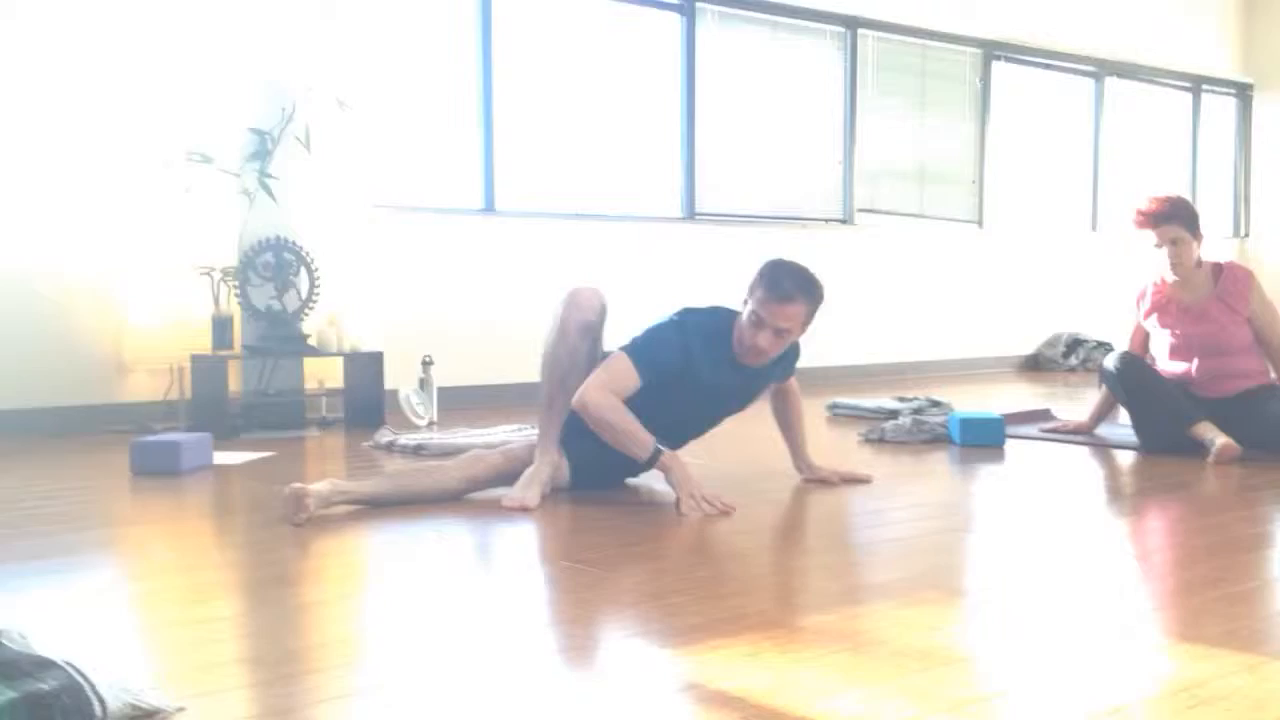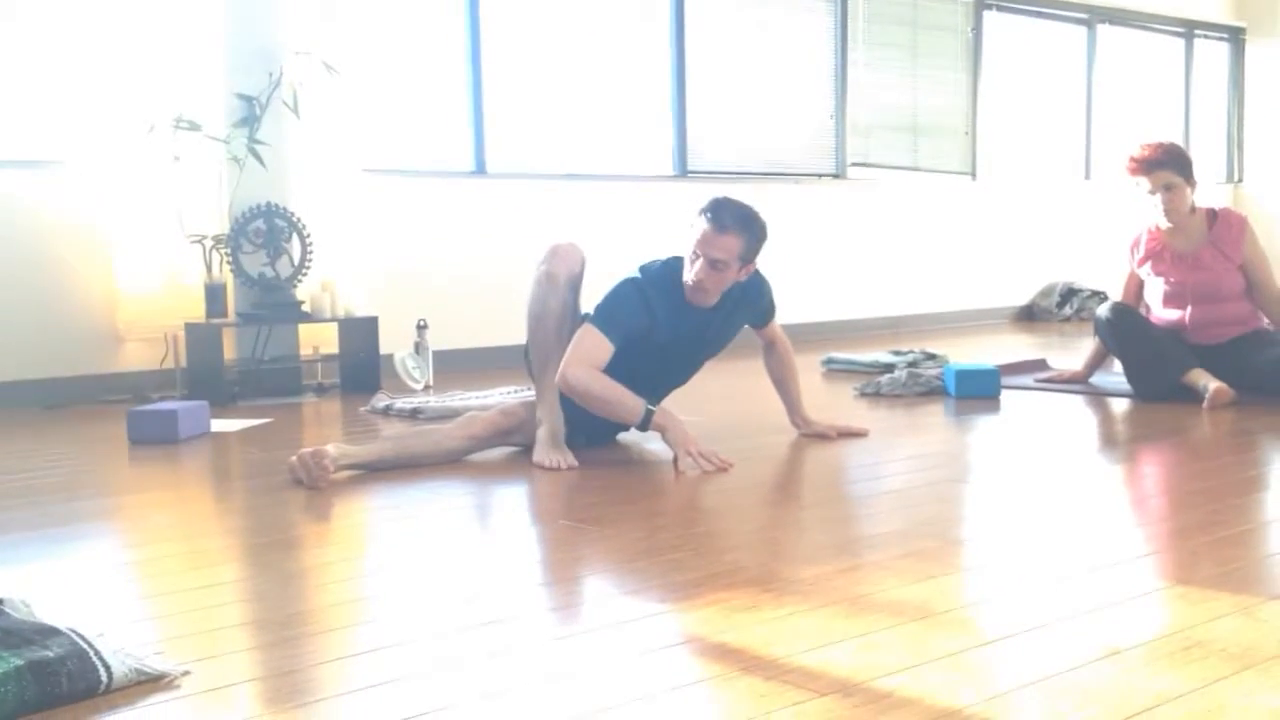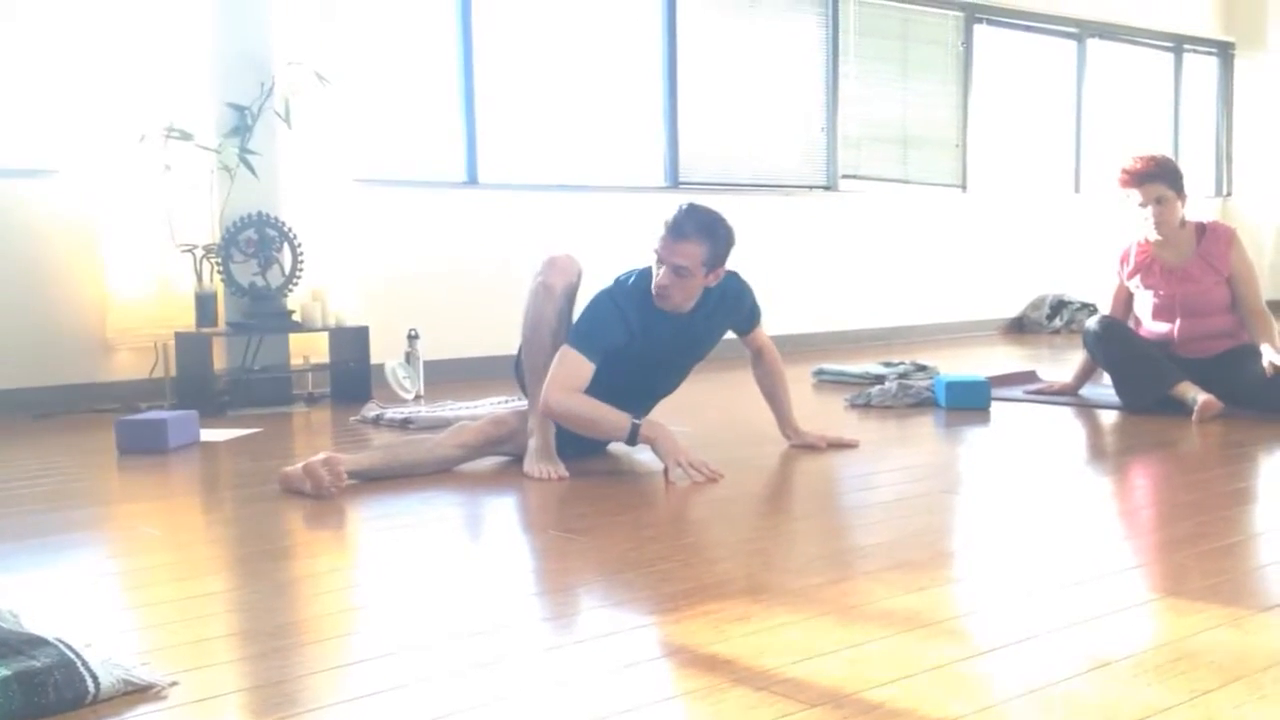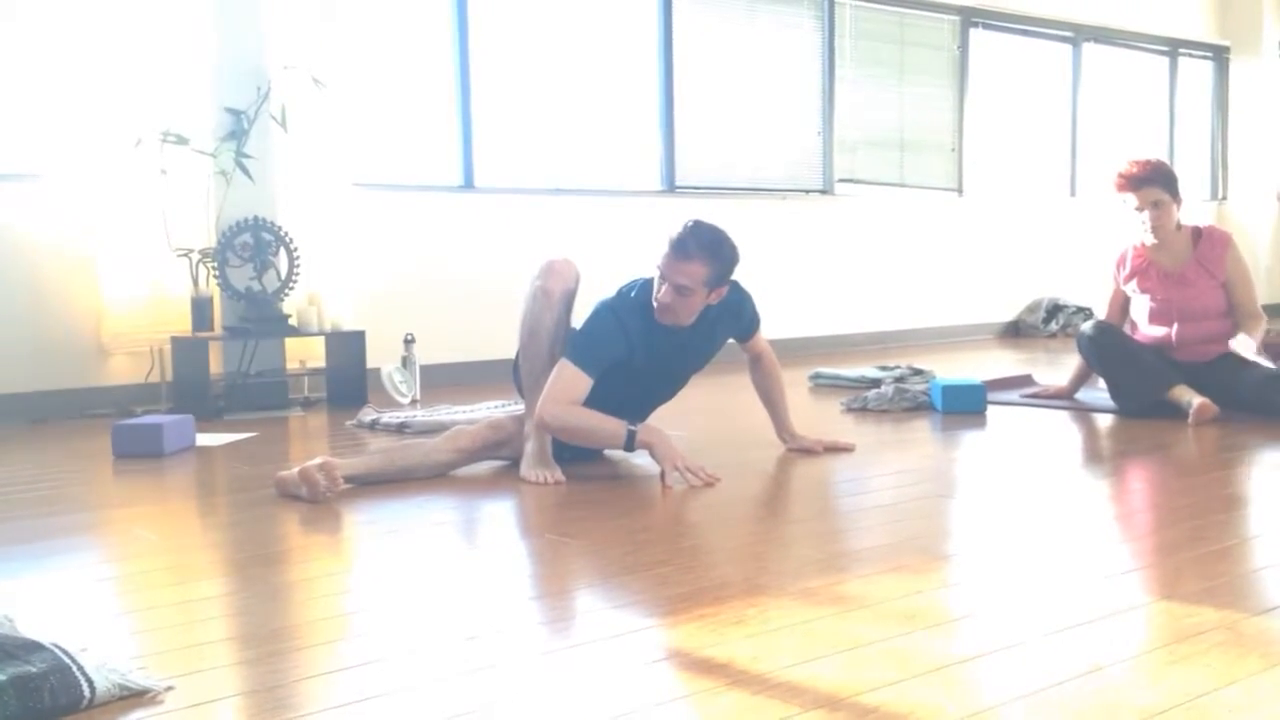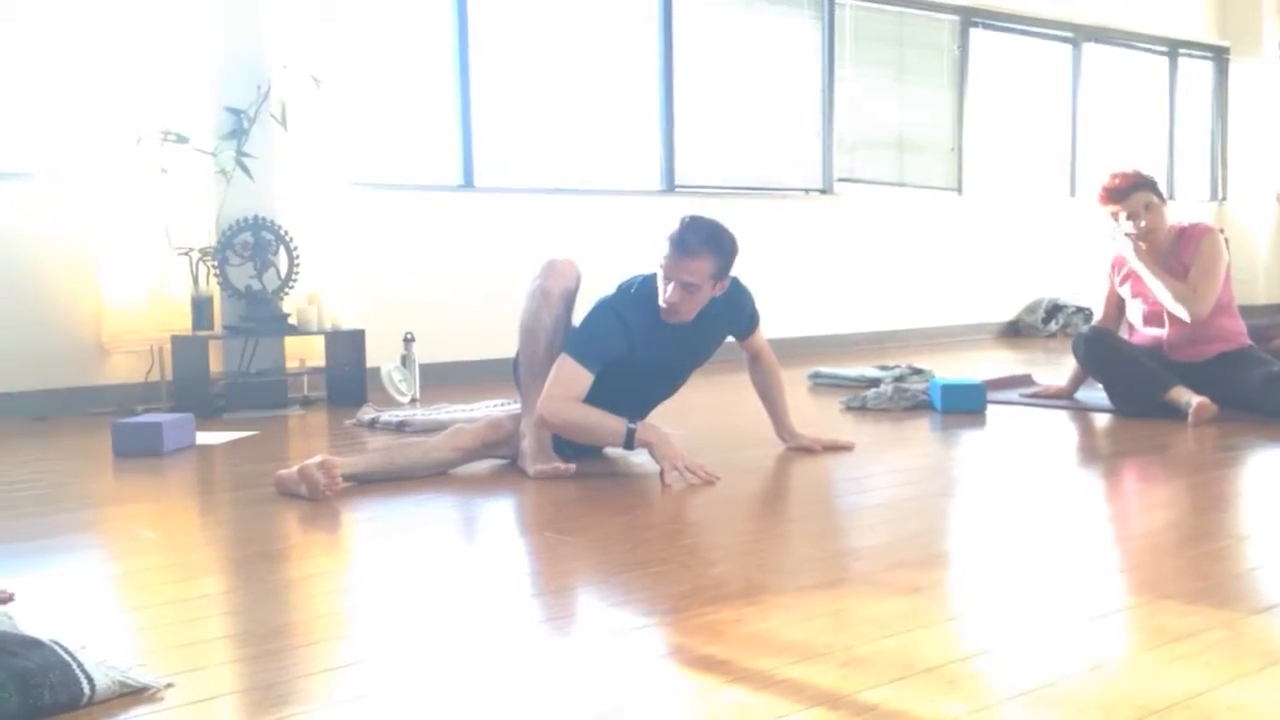
dt=1s
person 1, frame 1
left shoulder: (780, 351)
right shoulder: (687, 333)
left elbow: (785, 392)
right elbow: (590, 399)
left wrist: (805, 464)
right wrist: (671, 463)
left hip: (619, 463)
right hip: (589, 428)
left knee: (493, 468)
left ankle: (338, 493)
person 1, frame 2
left shoulder: (750, 292)
right shoulder: (643, 290)
left elbow: (775, 343)
right elbow: (575, 375)
left wrist: (802, 419)
right wrist: (665, 422)
left hip: (610, 417)
right hip: (569, 386)
left knee: (494, 427)
left ankle: (345, 456)
right ankle: (550, 422)
person 1, frame 3
left shoulder: (731, 295)
right shoulder: (617, 303)
left elbow: (762, 351)
right elbow: (558, 399)
left wrist: (792, 430)
right wrist: (652, 433)
left hip: (606, 424)
right hip: (559, 400)
left knee: (486, 436)
right ankle: (507, 442)
person 1, frame 4
left shoulder: (732, 304)
right shoulder: (619, 315)
left elbow: (761, 356)
right elbow: (553, 411)
left wrist: (789, 433)
right wrist: (648, 437)
left hip: (605, 423)
right hip: (556, 403)
left knee: (478, 441)
person 1, frame 5
left shoulder: (732, 301)
right shoulder: (620, 311)
left elbow: (760, 356)
right elbow: (555, 408)
left wrist: (788, 433)
right wrist: (648, 435)
left hip: (603, 422)
right hip: (555, 400)
left knee: (481, 440)
right ankle: (481, 447)
person 2, frame 1
left shoulder: (1239, 281)
right shoulder: (1149, 298)
right elbow: (1125, 372)
right wrist: (1090, 422)
left hip: (1246, 403)
right hip: (1179, 407)
right knee: (1116, 362)
right ankle: (1211, 436)
person 2, frame 2
left shoulder: (1232, 227)
right shoulder: (1143, 246)
right elbow: (1118, 321)
right wrist: (1085, 371)
left hip: (1239, 348)
right hip: (1172, 354)
right knee: (1109, 314)
right ankle: (1204, 382)
person 2, frame 3
left shoulder: (1221, 240)
right shoulder: (1132, 258)
left elbow: (1254, 310)
right elbow: (1106, 336)
right wrist: (1074, 383)
left hip: (1225, 361)
right hip: (1159, 366)
right knee: (1097, 328)
right ankle: (1191, 395)
person 2, frame 4
left shoulder: (1217, 245)
right shoulder: (1128, 262)
left elbow: (1250, 314)
right elbow: (1103, 337)
left wrist: (1246, 340)
right wrist: (1070, 387)
left hip: (1220, 365)
right hip: (1155, 371)
right knee: (1091, 333)
right ankle: (1186, 399)
person 2, frame 5
left shoulder: (1203, 238)
right shoulder: (1121, 262)
left elbow: (1194, 309)
right elbow: (1103, 329)
left wrist: (1140, 263)
right wrist: (1069, 386)
left hip: (1221, 362)
right hip: (1154, 367)
right knee: (1087, 340)
right ankle: (1185, 399)
